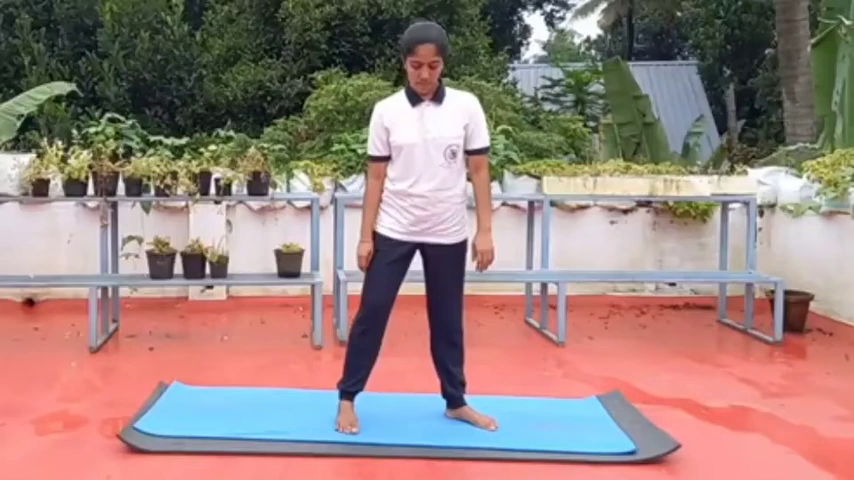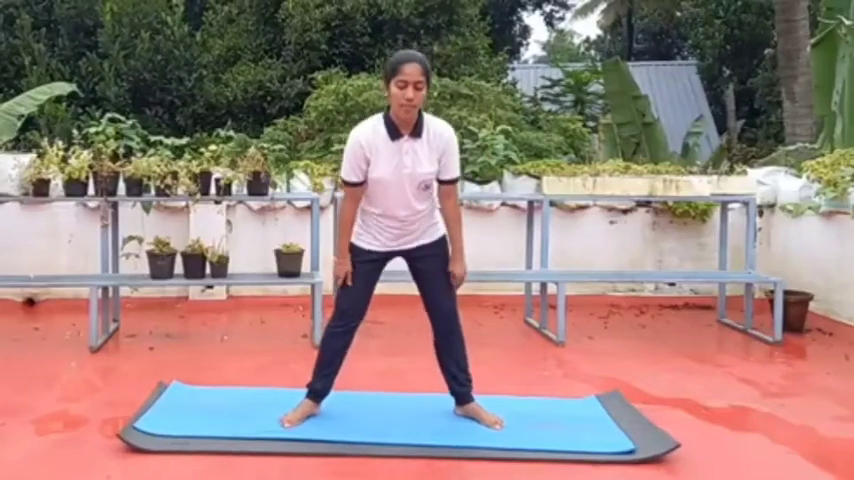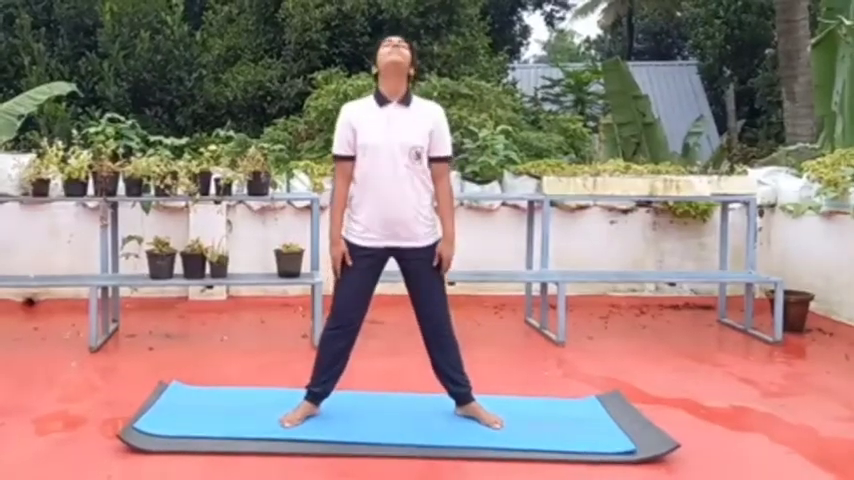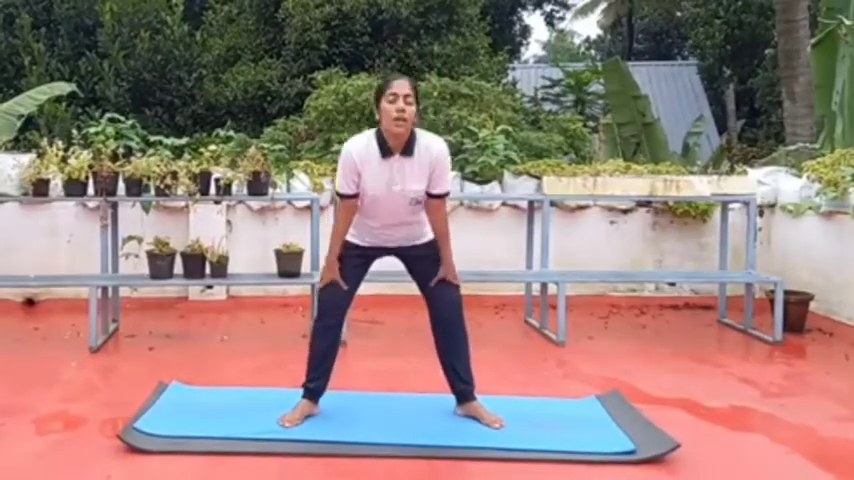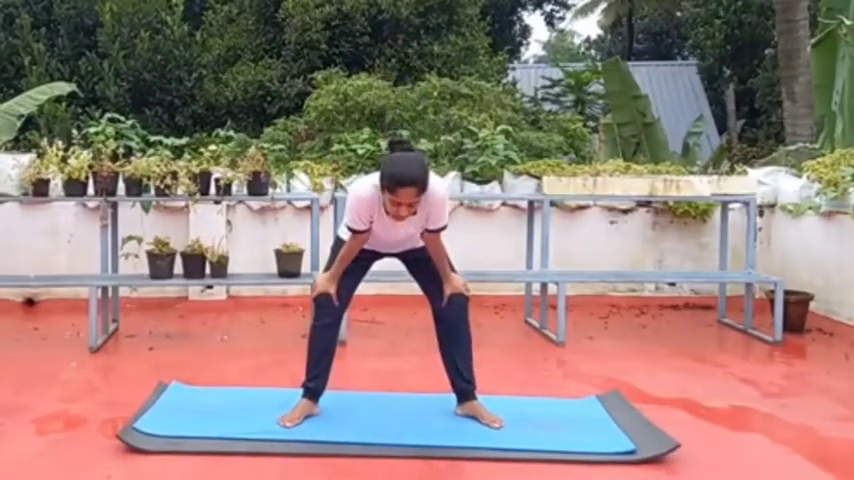
dt=1s
person 1, frame 1
left shoulder: (466, 106)
right shoulder: (386, 111)
left elbow: (479, 172)
right elbow: (376, 177)
left wrist: (485, 232)
right wrist: (365, 236)
left hip: (448, 233)
right hip: (394, 230)
left knee: (447, 319)
right knee: (372, 312)
left ankle: (456, 401)
right ankle: (348, 398)
person 1, frame 2
left shoulder: (442, 135)
right shoulder: (363, 136)
left elbow: (449, 198)
right elbow: (350, 199)
left wrist: (458, 254)
right wrist: (342, 255)
left hip: (426, 240)
right hip: (370, 242)
left knee: (446, 317)
right knee: (346, 317)
left ankle: (465, 400)
right ankle: (313, 398)
person 1, frame 3
left shoulder: (431, 114)
right shoulder: (353, 113)
left elbow: (442, 178)
right elbow: (343, 178)
left wrist: (448, 236)
right wrist: (335, 236)
left hip: (420, 238)
right hip: (363, 237)
left knee: (436, 321)
right knee: (343, 320)
left ankle: (465, 400)
right ankle: (312, 399)
person 1, frame 4
left shoulder: (435, 150)
right shoulder: (355, 150)
left elbow: (436, 211)
right elbow: (345, 211)
left wrist: (447, 261)
right wrist: (331, 261)
left hip: (417, 240)
right hip: (360, 240)
left knee: (448, 309)
right knee: (329, 311)
left ankle: (467, 400)
right ankle: (309, 399)
person 1, frame 5
left shoulder: (438, 192)
right shoulder: (362, 192)
left elbow: (432, 241)
right elbow: (356, 241)
left wrist: (449, 278)
right wrist: (331, 277)
left hip: (415, 244)
right hip: (363, 242)
left knee: (454, 304)
right knee: (327, 305)
left ankle: (468, 399)
right ankle: (309, 399)
